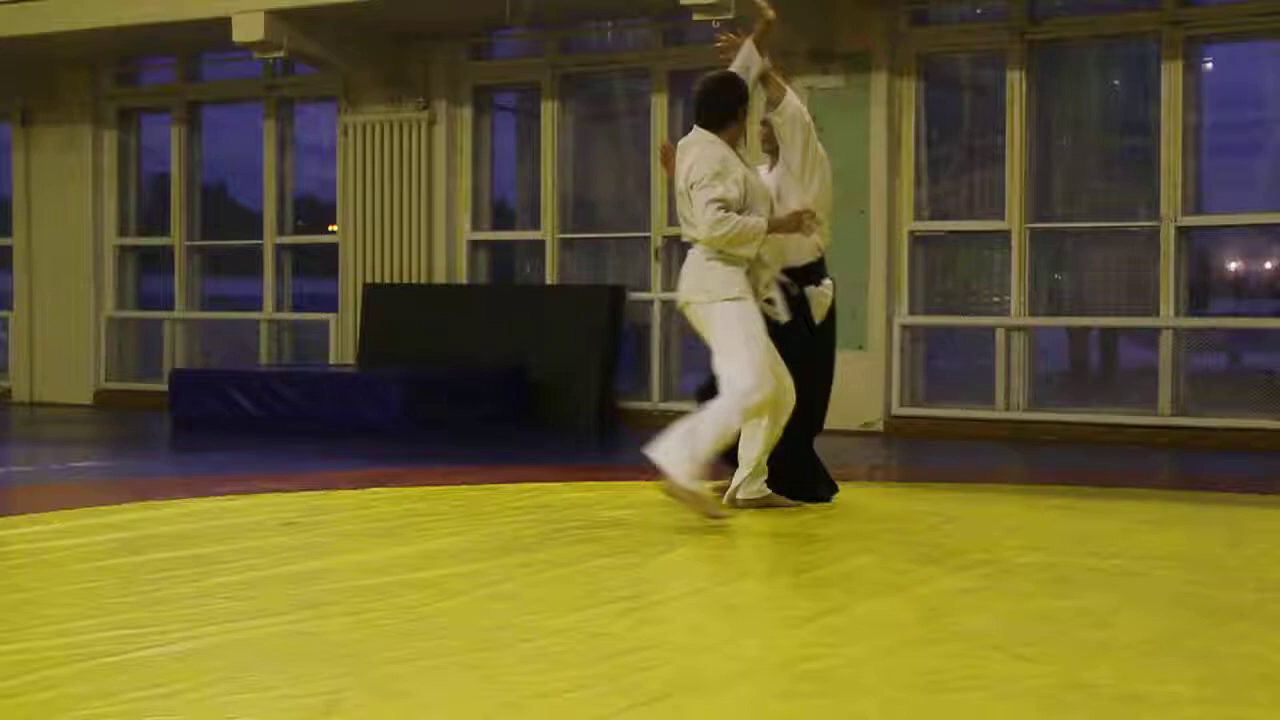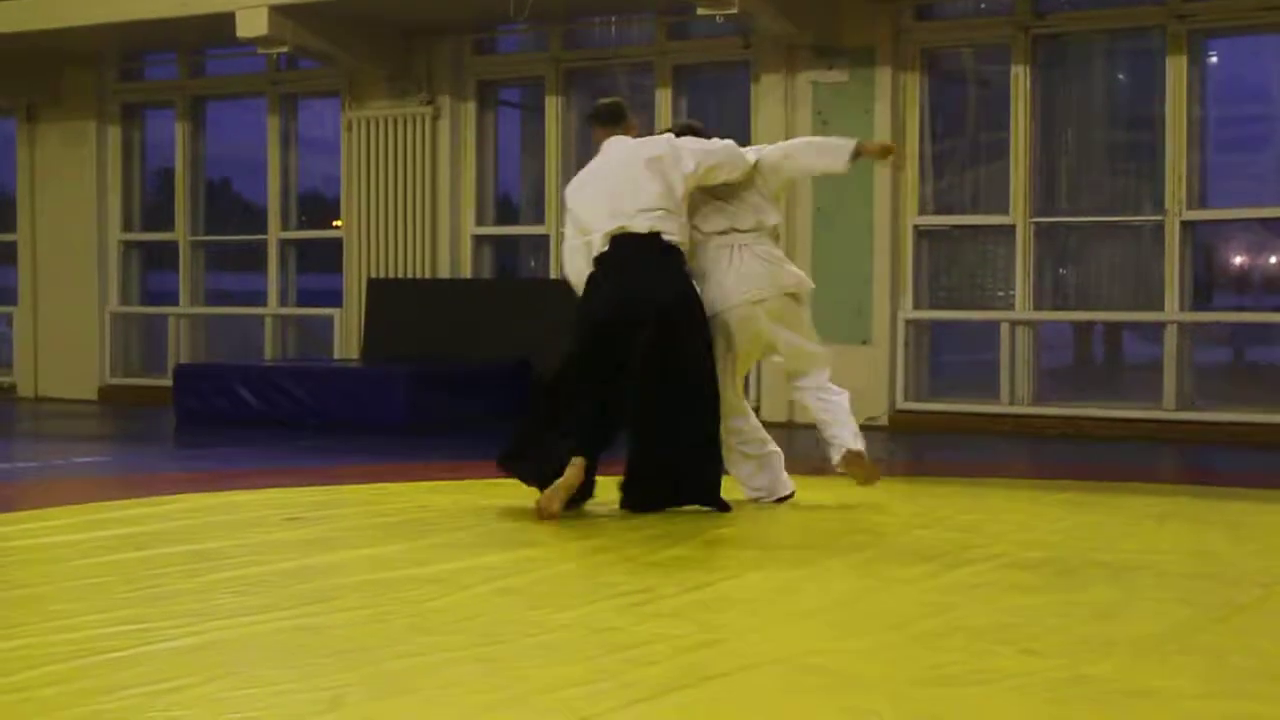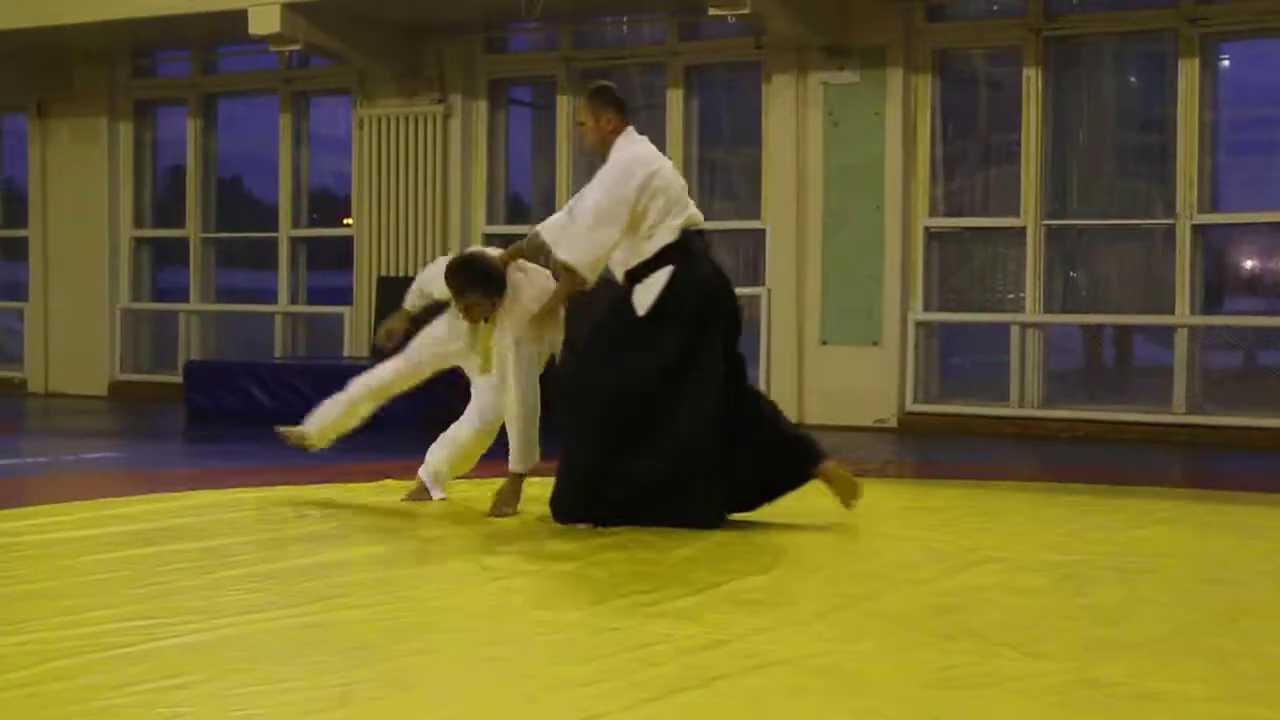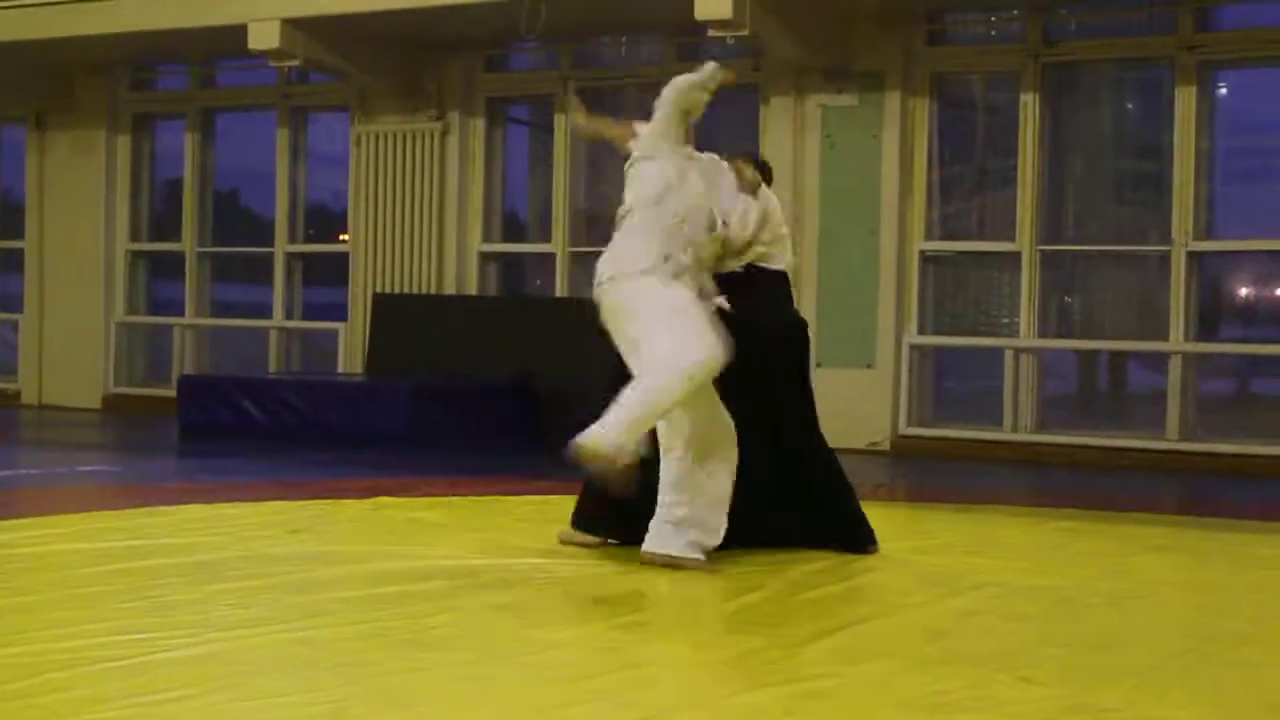
dt=0.7s
person 1, frame 1
left shoulder: (806, 163)
right shoulder: (764, 173)
left elbow: (791, 108)
left wrist: (747, 49)
left hip: (802, 303)
left knee: (791, 398)
left ankle: (796, 482)
person 1, frame 2
left shoulder: (578, 184)
right shoulder: (664, 151)
left elbow: (575, 263)
right elbow: (736, 160)
right wrist: (692, 179)
left hip: (607, 286)
right hip: (660, 282)
left knee: (591, 385)
right knee: (680, 390)
left ankle: (572, 473)
right ankle: (645, 492)
person 1, frame 3
left shoulder: (626, 163)
right shoulder: (629, 159)
left elbow: (591, 230)
right elbow: (576, 215)
left wrist: (559, 294)
right wrist: (519, 250)
left hip: (676, 287)
right hip: (697, 284)
left knee: (608, 387)
right knee: (720, 390)
left ankle: (589, 501)
right ankle: (812, 462)
person 1, frame 4
left shoulder: (749, 199)
right shoulder: (768, 216)
left hip: (743, 320)
right knee: (789, 434)
left ankle: (601, 524)
right ankle: (854, 537)
person 2, frame 1
left shoulder: (708, 145)
right shoulder: (706, 154)
right elbow: (713, 226)
right wrist: (777, 224)
left hip: (730, 281)
right hip: (718, 284)
left knee: (779, 393)
right knee: (751, 388)
left ankle: (749, 486)
right ankle: (678, 464)
person 2, frame 2
right shoulder: (748, 163)
right elbow: (801, 152)
right wrist: (860, 149)
left hip: (723, 298)
right hip: (772, 281)
left knee: (725, 402)
right knee: (811, 375)
left ankle: (769, 484)
right ankle: (849, 447)
person 2, frame 3
left shoulder: (519, 320)
right shoulder: (455, 271)
left elbow: (522, 402)
right elbow: (429, 282)
left wrist: (515, 481)
right wrist: (403, 315)
right hip: (471, 336)
left knee: (485, 417)
right knee: (396, 372)
left ankle: (432, 478)
right ankle: (315, 432)
person 2, frame 4
right shoulder: (662, 151)
right elbow: (677, 96)
right hip: (643, 275)
left knee: (708, 433)
right knee: (699, 358)
left ankle: (676, 542)
right ankle: (605, 440)
